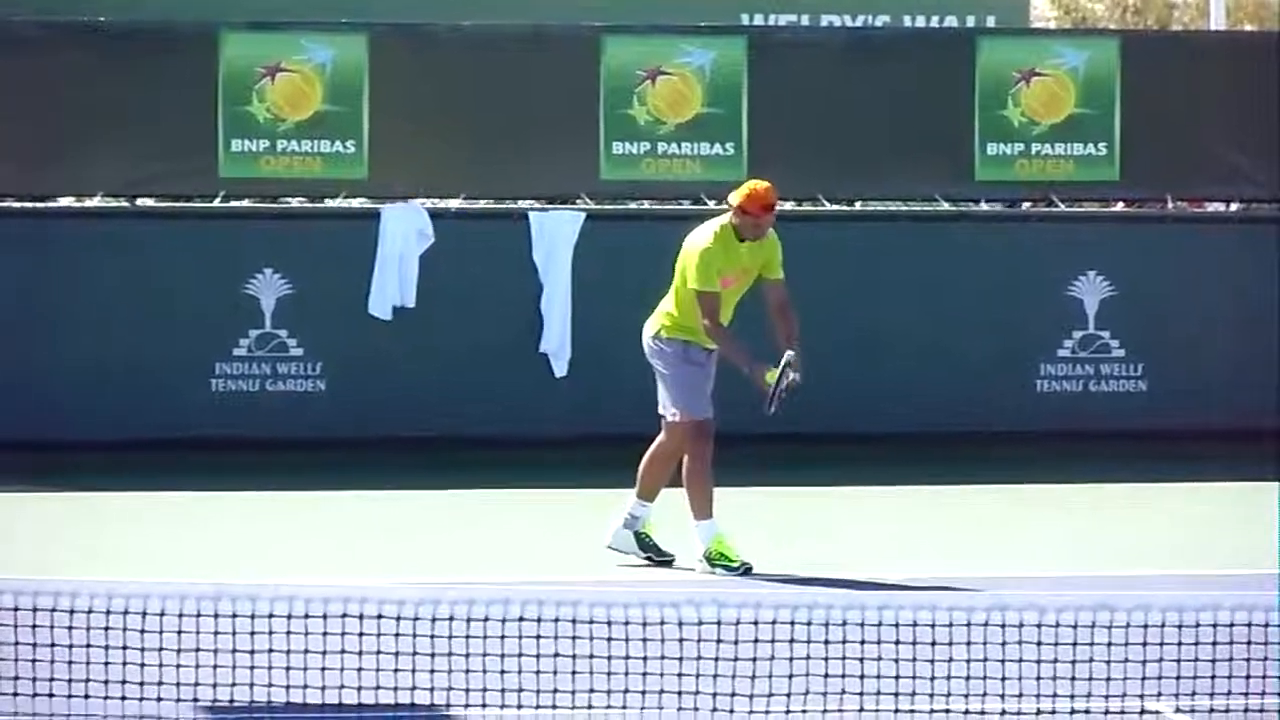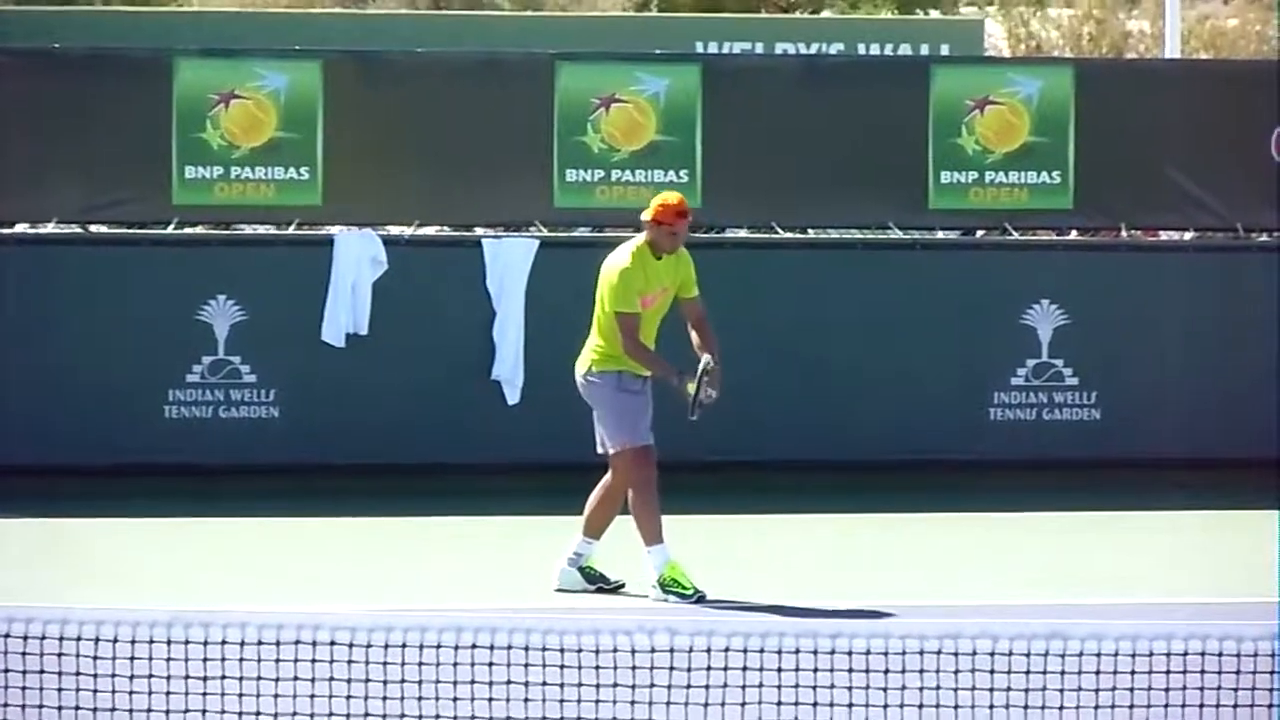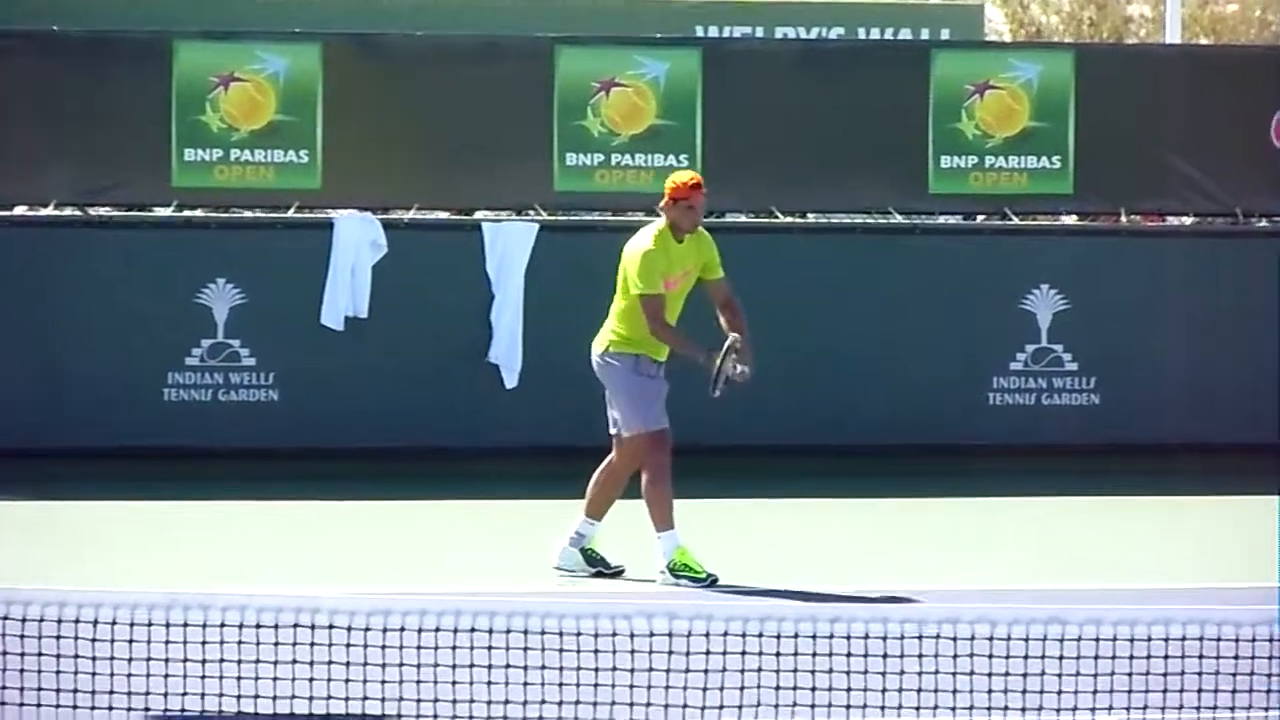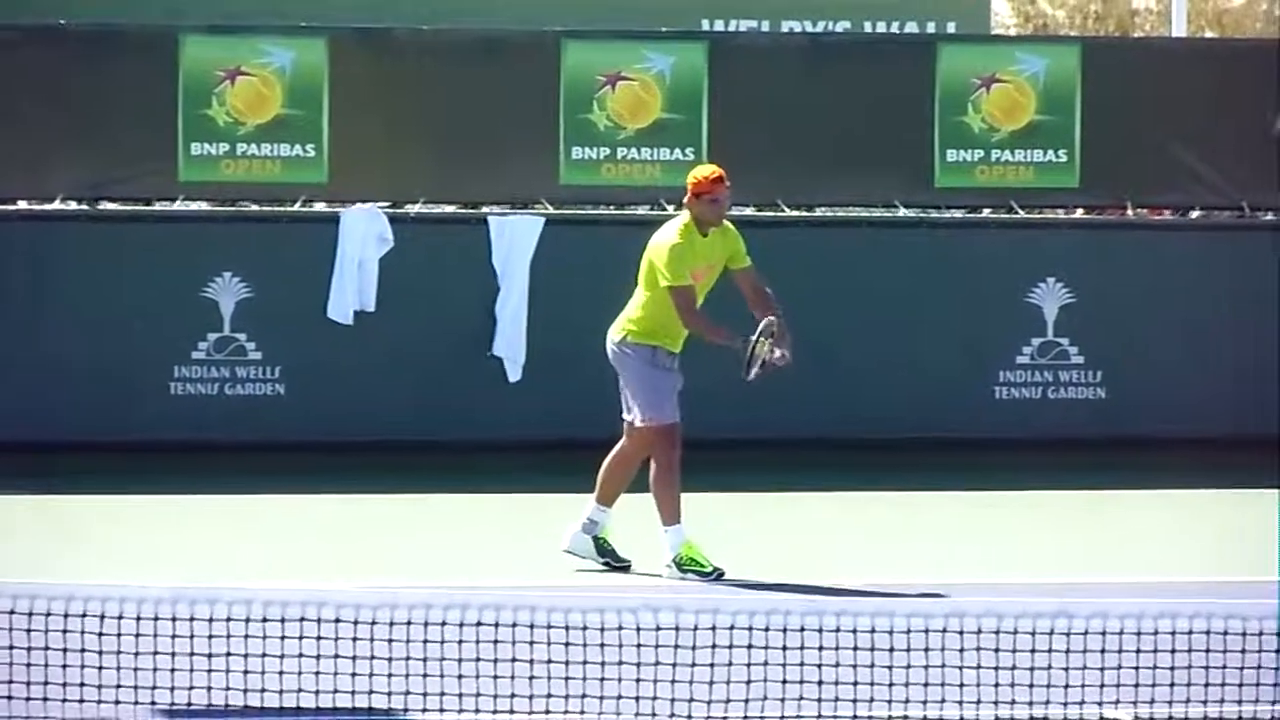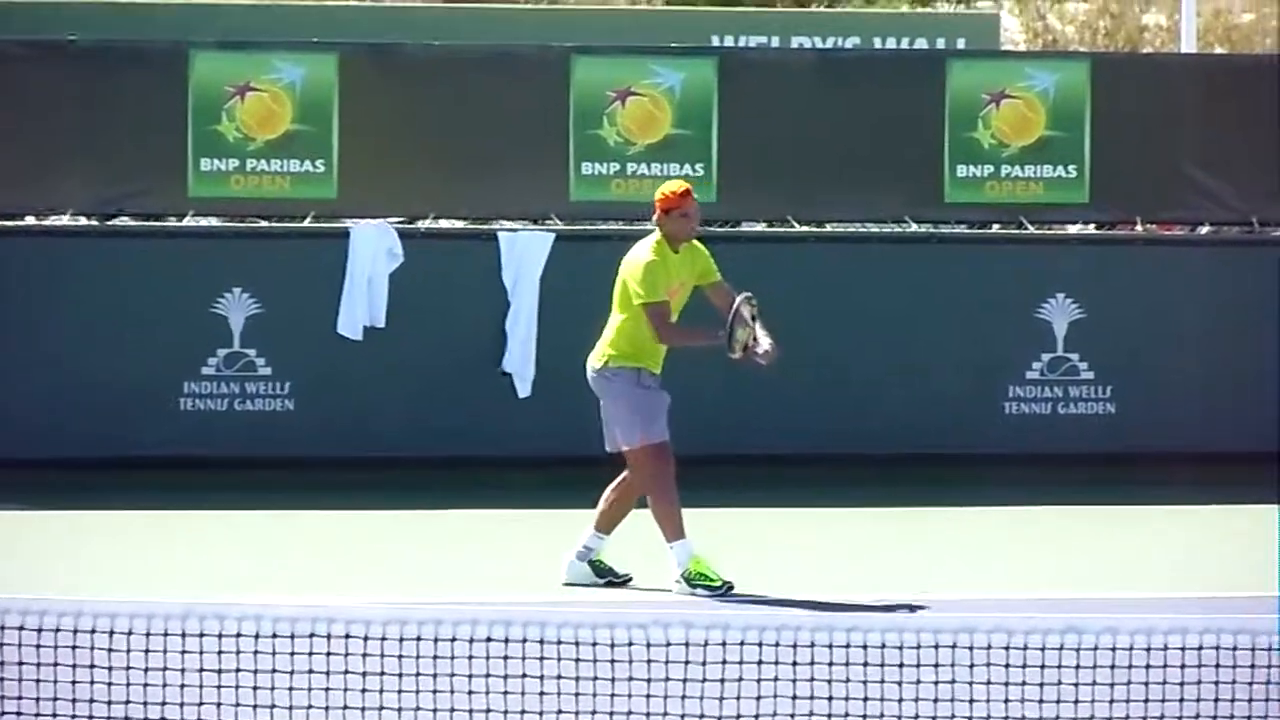
dt=0.5s
person 1, frame 1
left shoulder: (767, 241)
right shoulder: (705, 246)
left elbow: (780, 304)
right elbow: (710, 321)
left wrist: (791, 355)
right wrist: (751, 367)
left hip: (701, 344)
right hip: (674, 339)
left knee: (674, 438)
right knee: (698, 437)
left ankle: (630, 527)
right ankle: (711, 546)
person 1, frame 2
left shoulder: (680, 260)
right shoulder: (623, 268)
left elbow: (696, 320)
right elbow: (630, 343)
left wrist: (710, 363)
right wrist: (677, 379)
left hip: (632, 374)
right hip: (608, 372)
left knee: (622, 474)
right knee: (642, 466)
left ankle: (575, 565)
right ankle: (662, 572)
person 1, frame 3
left shoulder: (701, 242)
right shoulder: (646, 251)
left elbow: (725, 301)
right elbow: (656, 325)
left wrist: (740, 346)
right wrist: (704, 356)
left hip: (645, 358)
right hip: (624, 354)
left knee: (626, 455)
right knee: (657, 449)
left ankle: (576, 545)
right ankle: (672, 556)
person 1, frame 4
left shoulder: (726, 235)
right shoulder: (673, 244)
left elbow: (757, 292)
right elbow: (690, 317)
left wrist: (780, 337)
right wrist: (741, 342)
left hip: (660, 347)
right hip: (639, 344)
left knee: (636, 443)
right knee: (667, 442)
left ankle: (588, 531)
right ankle: (678, 551)
person 1, frame 5
left shoulder: (694, 253)
right shoulder: (646, 262)
left elbow: (730, 302)
right elbow: (664, 332)
left wrist: (760, 336)
right wrist: (722, 338)
left hip: (639, 370)
right hip: (620, 368)
left knee: (640, 471)
right knee: (659, 462)
left ankle: (584, 558)
right ankle: (687, 566)
